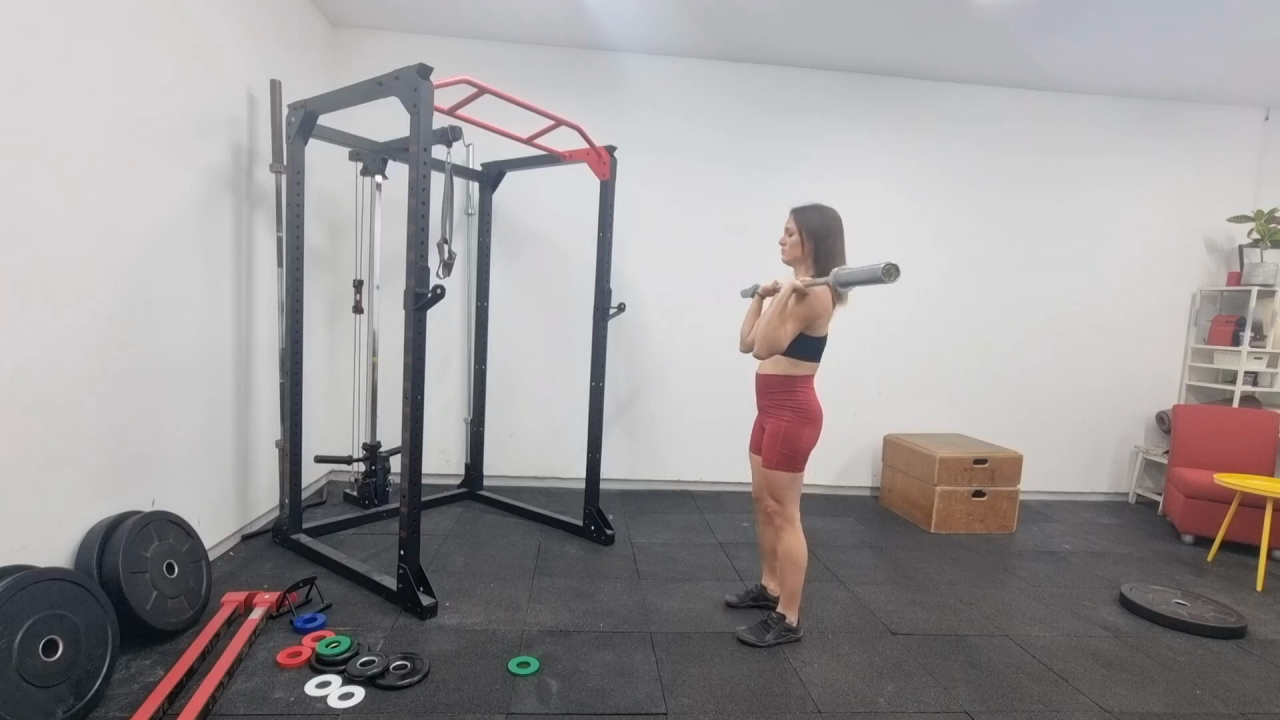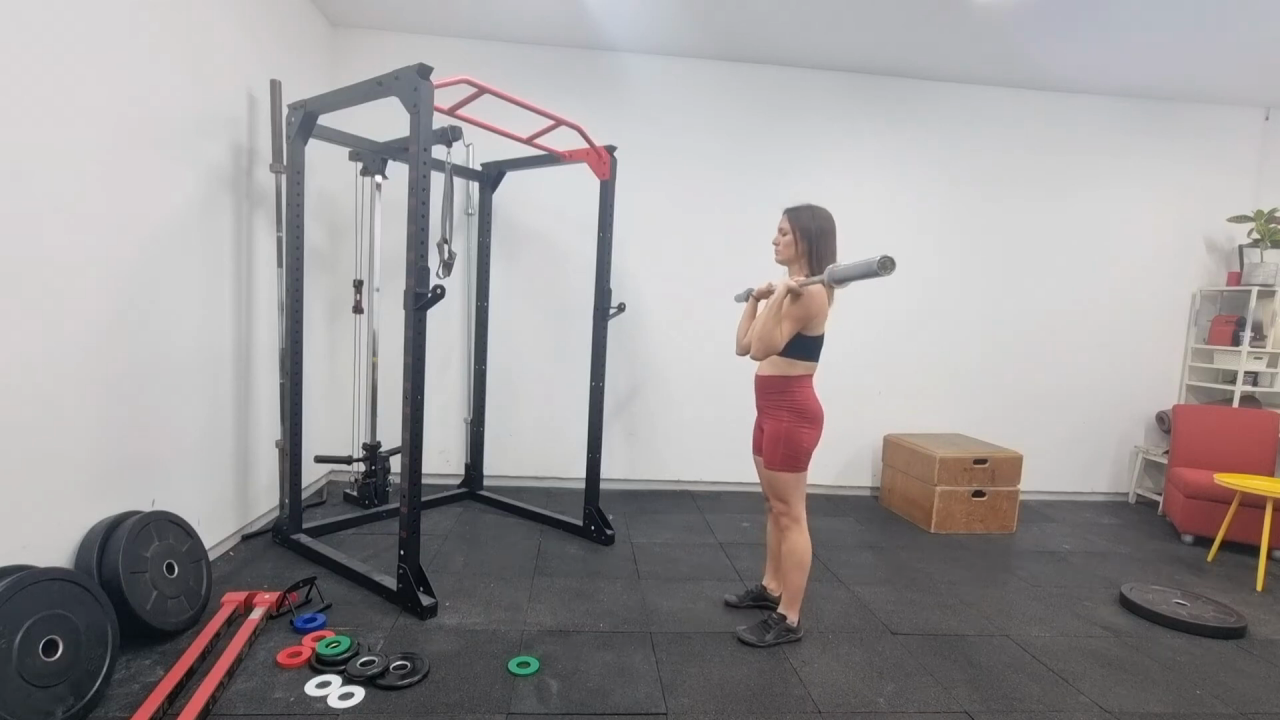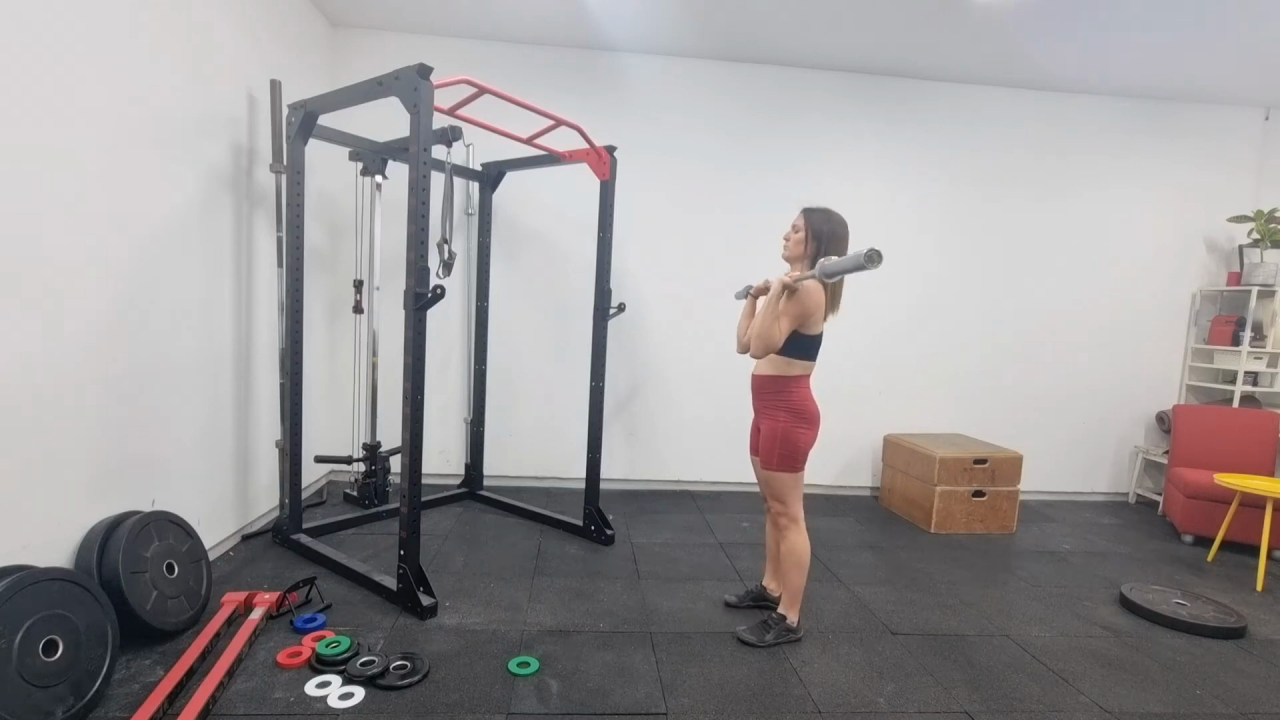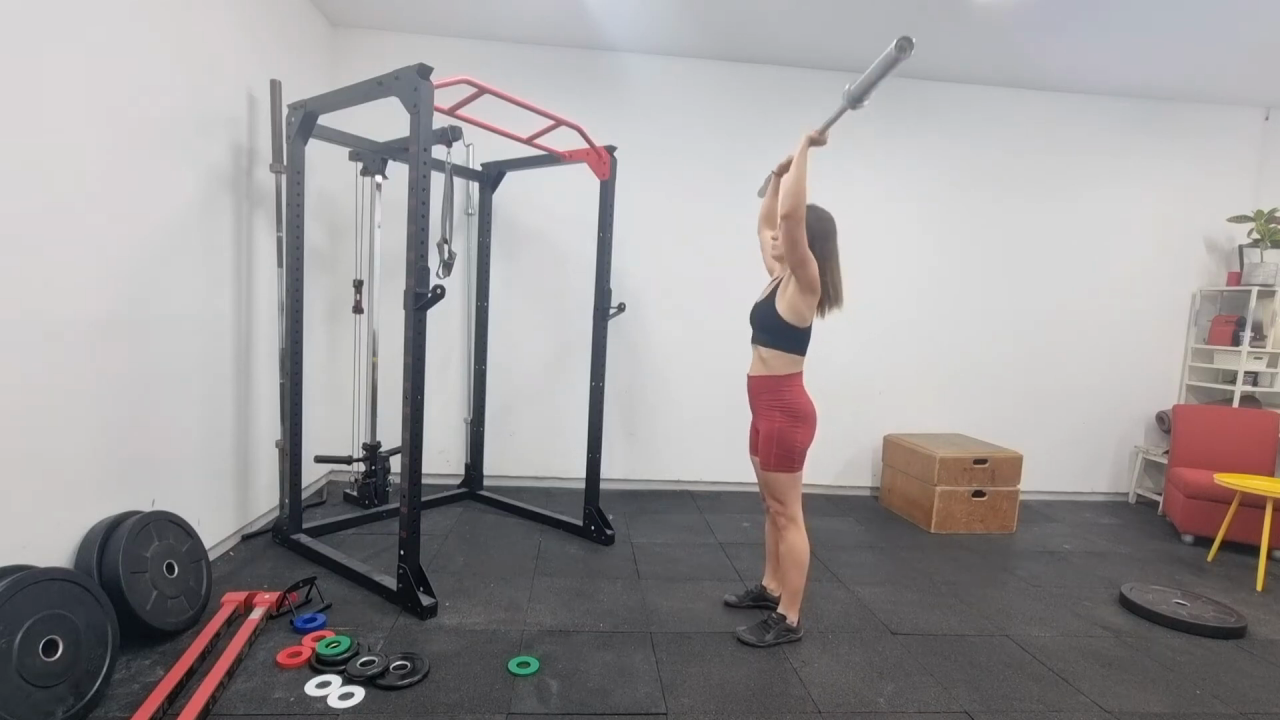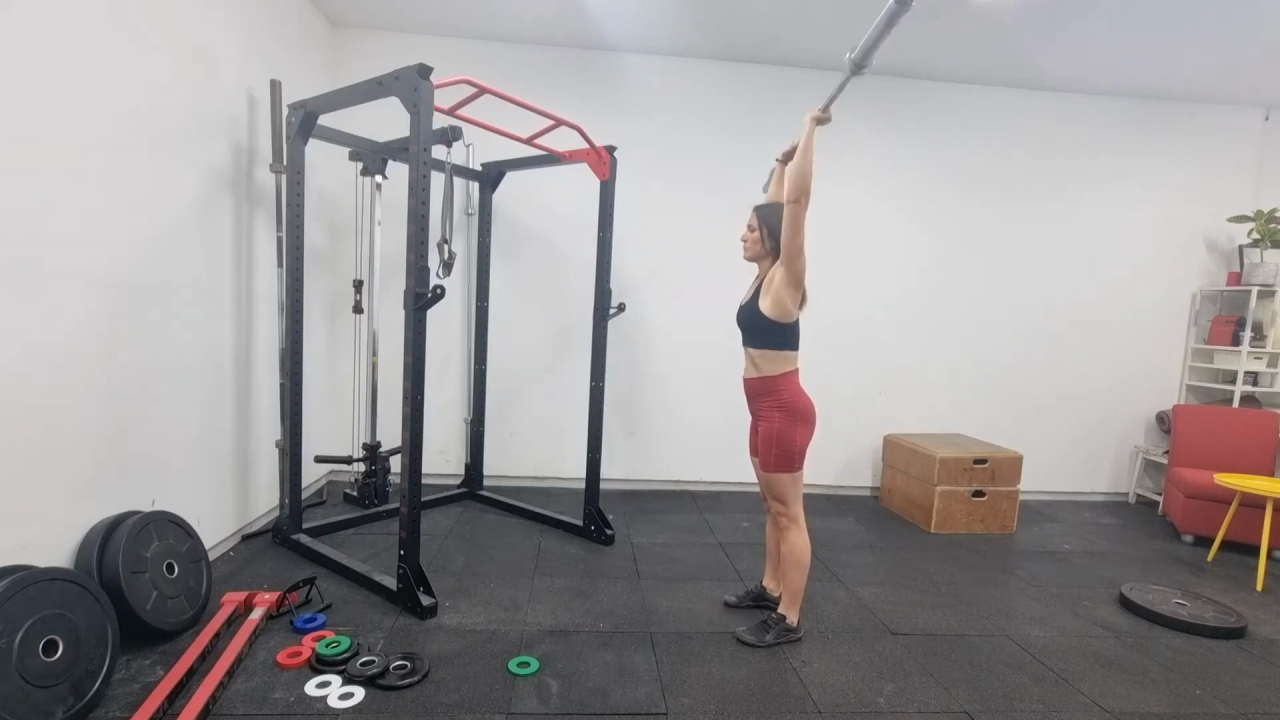
dt=1s
person 1, frame 1
left shoulder: (813, 294)
right shoulder: (795, 290)
left elbow: (765, 347)
right elbow: (748, 342)
left wrist: (784, 296)
right wrist: (761, 297)
left hip: (792, 411)
right hip: (772, 409)
left knee: (784, 514)
right knee: (764, 504)
left ankle: (787, 619)
right ankle: (770, 588)
person 1, frame 2
left shoulder: (810, 293)
right shoulder: (790, 290)
left elbow: (763, 349)
right elbow: (744, 345)
left wrist: (780, 295)
right wrist: (756, 299)
left hip: (793, 412)
right hip: (772, 409)
left knee: (791, 515)
right knee: (775, 507)
left ankle: (788, 619)
right ankle: (771, 587)
person 1, frame 3
left shoulder: (808, 290)
right shoulder: (790, 288)
left elbow: (762, 347)
right elbow: (744, 344)
left wrist: (774, 294)
right wrist: (755, 297)
left hip: (789, 410)
right hip: (769, 408)
left knee: (789, 515)
right knee: (774, 508)
left ankle: (788, 619)
right ankle: (771, 588)
person 1, frame 4
left shoulder: (804, 282)
right shoulder: (783, 275)
left elbow: (798, 217)
right elbow: (765, 223)
left wrist: (803, 151)
right wrist: (778, 178)
left hip: (785, 409)
right hip: (768, 408)
left knee: (787, 513)
right knee: (773, 507)
left ankle: (788, 619)
right ankle: (770, 588)
person 1, frame 5
left shoulder: (787, 277)
right shoulder: (766, 275)
left elbow: (794, 204)
right elbow: (776, 208)
left wrist: (809, 131)
right wrist: (782, 162)
left hip: (784, 409)
right hip: (766, 407)
left knee: (789, 513)
right knee: (774, 507)
left ankle: (789, 620)
right ankle: (772, 588)
